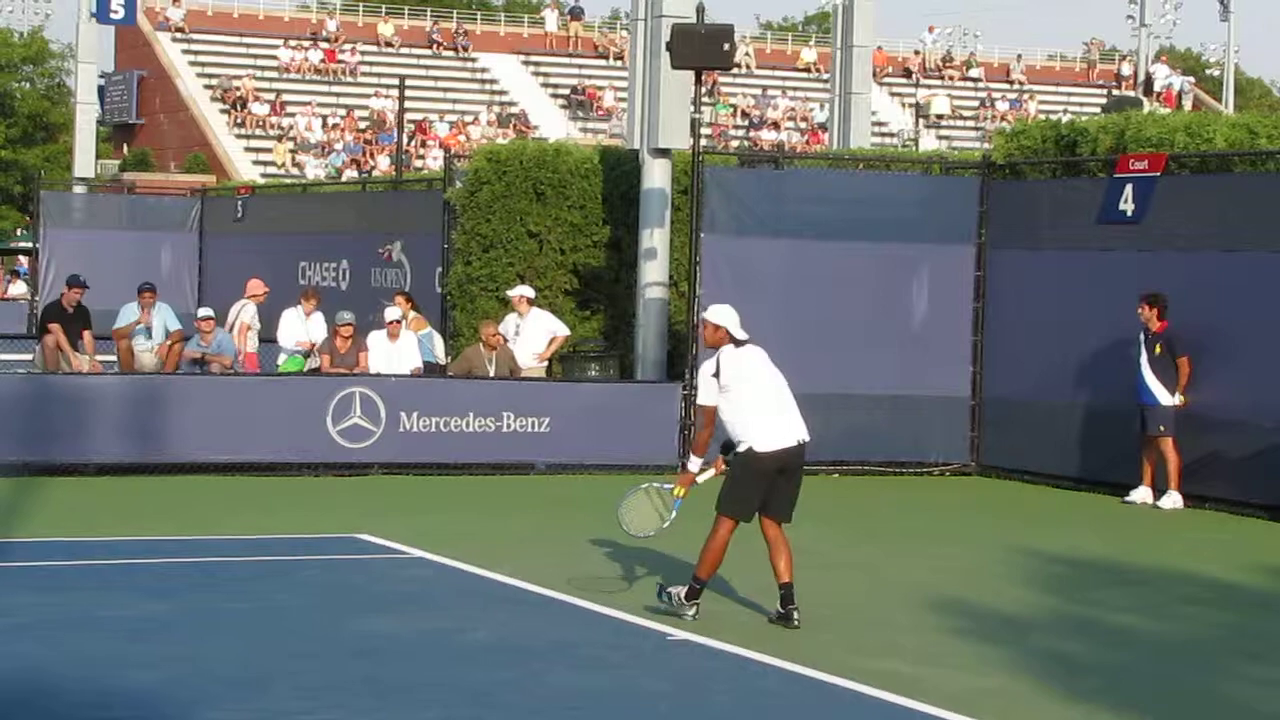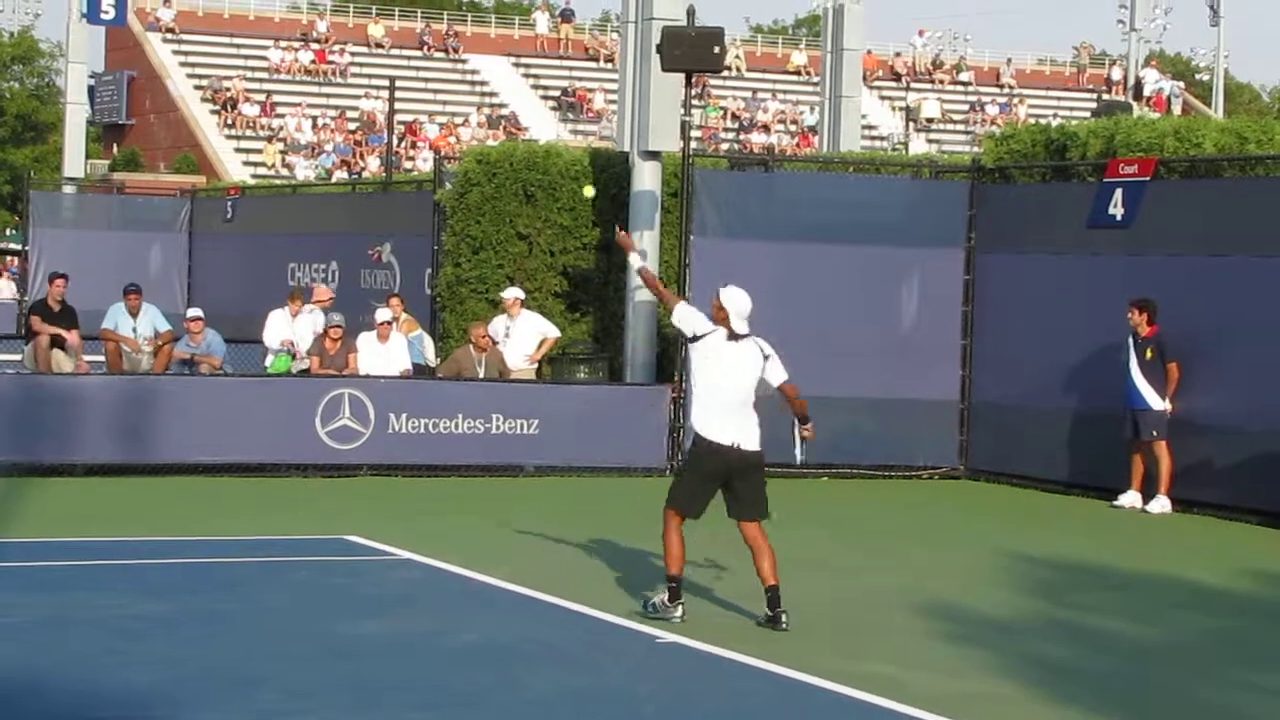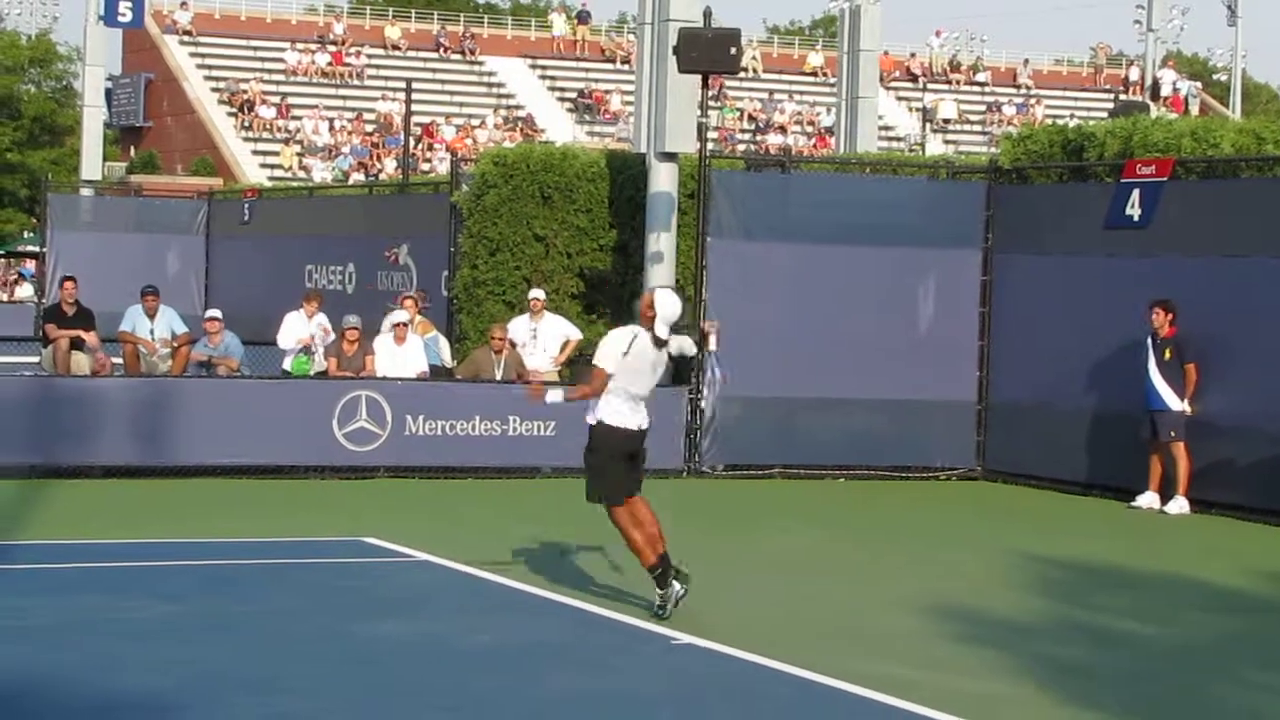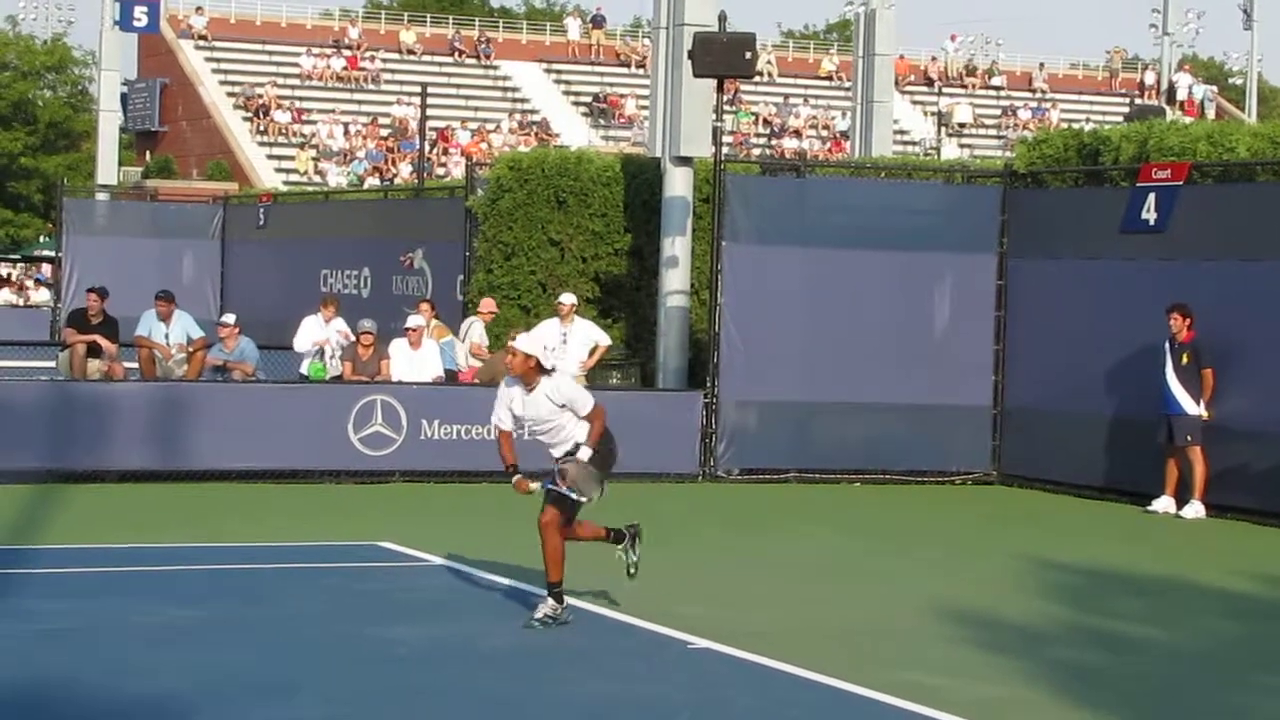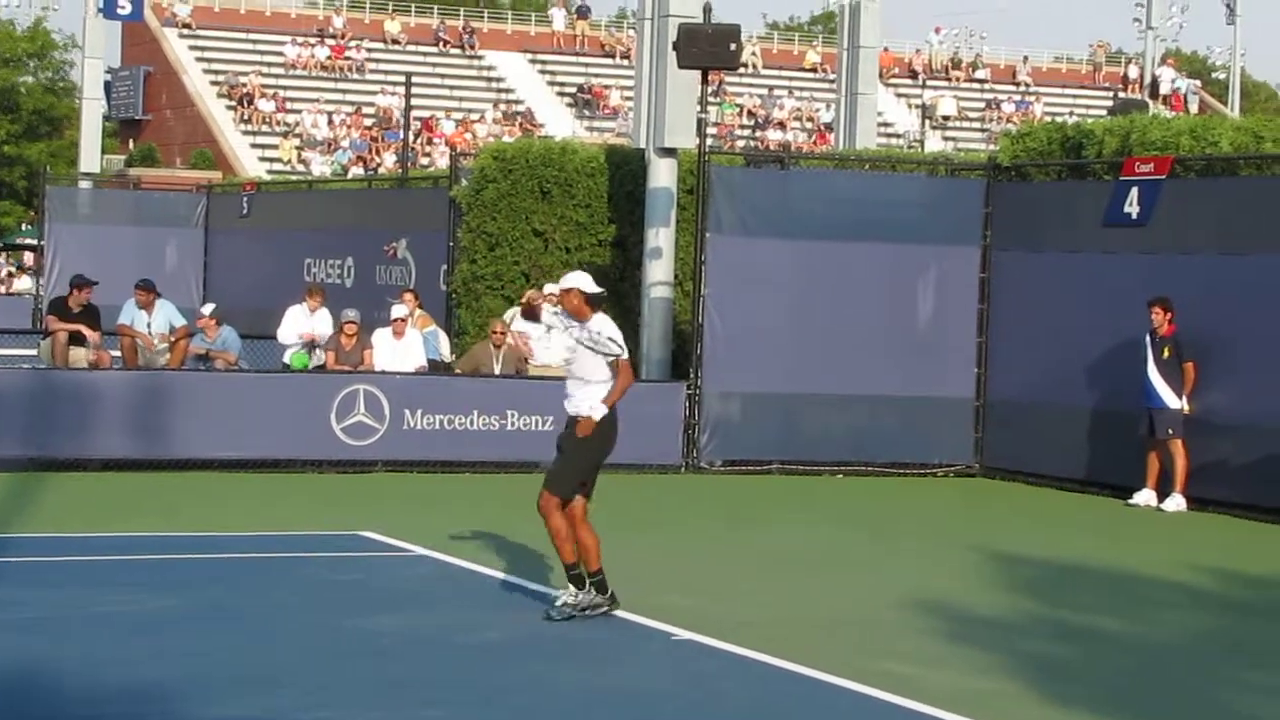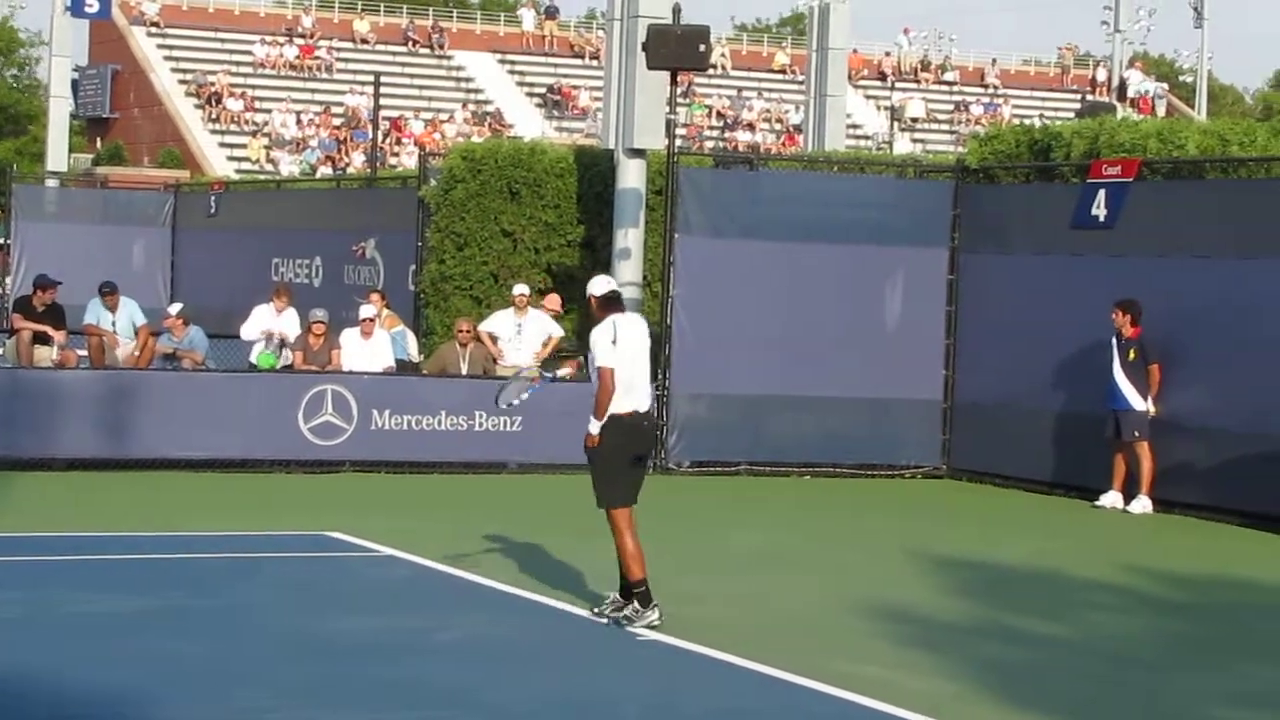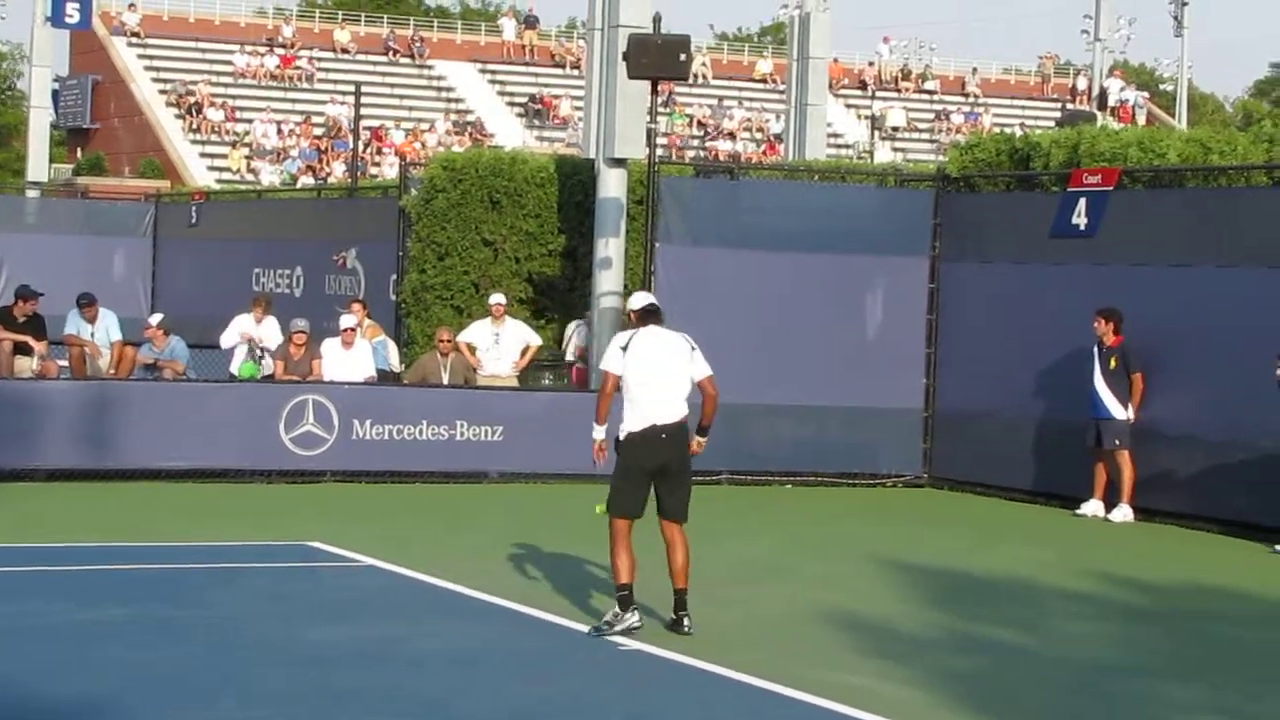
dt=0.7s
person 1, frame 1
left shoulder: (711, 367)
right shoulder: (757, 353)
left elbow: (707, 425)
left wrist: (691, 468)
left hip: (761, 451)
right hip: (793, 446)
left knee: (725, 523)
right knee: (772, 525)
left ankle: (689, 598)
right ankle: (788, 606)
person 1, frame 2
left shoulder: (703, 333)
right shoulder: (760, 349)
left elbow: (664, 293)
right elbow: (791, 394)
left wrist: (632, 256)
right wrist: (805, 421)
left hip: (710, 448)
right hip: (749, 452)
left knee: (672, 519)
right knee: (752, 529)
left ankle: (672, 600)
right ankle: (775, 608)
person 1, frame 3
left shoulder: (621, 339)
right shoulder: (666, 342)
left elbow: (593, 389)
right elbow: (693, 346)
left wrist: (550, 394)
right wrist: (706, 334)
left hip: (609, 431)
right hip: (636, 430)
left knee: (619, 511)
right knee: (633, 499)
left ankle: (666, 580)
right ankle: (669, 572)
person 1, frame 4
left shoulder: (560, 387)
right shoulder: (507, 390)
left elbow: (599, 418)
right elbow: (505, 438)
left wrist: (581, 460)
right wrist: (515, 475)
left hip: (594, 453)
right hip: (568, 458)
left knee: (550, 520)
right knee: (565, 527)
left ankle: (555, 603)
right ankle: (623, 537)
person 1, frame 5
left shoulder: (604, 327)
right shoulder: (571, 323)
left elbow: (625, 375)
left wrist: (596, 415)
left hip: (594, 429)
right hip: (577, 426)
left knee: (549, 503)
right knee: (574, 512)
left ankle: (577, 588)
right ankle: (600, 593)
person 1, frame 6
left shoulder: (602, 332)
right shoulder: (639, 322)
left elbow: (606, 386)
left wrist: (594, 427)
right wrist: (585, 364)
left hip: (616, 429)
right hip: (642, 424)
left knee: (619, 520)
right knee: (624, 515)
left ankle: (642, 606)
right ankle: (629, 593)
person 1, frame 7
left shoulder: (624, 341)
right shoulder: (685, 343)
left elbow: (608, 388)
right elbow: (711, 393)
left wrist: (599, 433)
right wrist: (701, 434)
left hip: (637, 441)
right hip: (675, 439)
left knee: (620, 528)
right knee: (673, 528)
left ankle: (625, 608)
right ankle: (681, 613)
person 2, frame 1
left shoulder: (1168, 336)
right shoulder: (1144, 335)
left elbow: (1184, 367)
left wrist: (1178, 394)
right wrist: (1144, 393)
left hip: (1162, 400)
right hip: (1146, 399)
left knee: (1166, 444)
right knee: (1148, 444)
left ankle: (1174, 494)
right ankle: (1146, 489)
person 2, frame 2
left shoulder: (1158, 340)
right shoulder: (1132, 339)
left elbow: (1174, 373)
left wrist: (1166, 399)
right wrist: (1133, 396)
left hip: (1153, 405)
right hip: (1135, 404)
left knee: (1159, 448)
right knee: (1136, 448)
left ankle: (1162, 499)
right ankle: (1134, 493)
person 2, frame 3
left shoulder: (1178, 341)
right shoulder: (1151, 340)
left elbow: (1191, 373)
left wrist: (1185, 401)
right wrist: (1151, 397)
left hip: (1172, 406)
right hip: (1154, 405)
left knee: (1177, 449)
right knee: (1154, 449)
left ankle: (1181, 499)
right ankle: (1152, 495)
person 2, frame 4
left shoulder: (1195, 346)
right shoulder: (1168, 345)
left elbow: (1208, 377)
left wrist: (1202, 405)
right wrist: (1169, 400)
left hip: (1188, 410)
right hip: (1170, 409)
left knee: (1194, 454)
right knee: (1171, 453)
left ankle: (1196, 504)
right ankle: (1168, 499)
person 2, frame 5
left shoulder: (1176, 339)
right shoulder: (1149, 338)
left elbow: (1189, 370)
left wrist: (1183, 398)
right wrist: (1151, 394)
left hip: (1170, 404)
right hip: (1152, 402)
left knee: (1175, 446)
right knee: (1153, 446)
left ankle: (1178, 497)
right ankle: (1149, 492)
person 2, frame 6
left shoulder: (1142, 341)
right shoulder: (1116, 340)
left elbow: (1155, 373)
left wrist: (1149, 401)
right wrist: (1116, 396)
left hip: (1135, 406)
right hip: (1117, 404)
left knee: (1141, 448)
right knee: (1119, 448)
left ankle: (1144, 498)
right ankle: (1116, 494)
person 2, frame 7
left shoulder: (1124, 350)
right shoulder: (1097, 349)
left elbow: (1138, 382)
left wrist: (1131, 410)
right wrist: (1097, 406)
left hip: (1116, 414)
right hip: (1098, 413)
left knee: (1122, 457)
right knee: (1100, 457)
left ankle: (1125, 507)
right ankle: (1097, 502)
